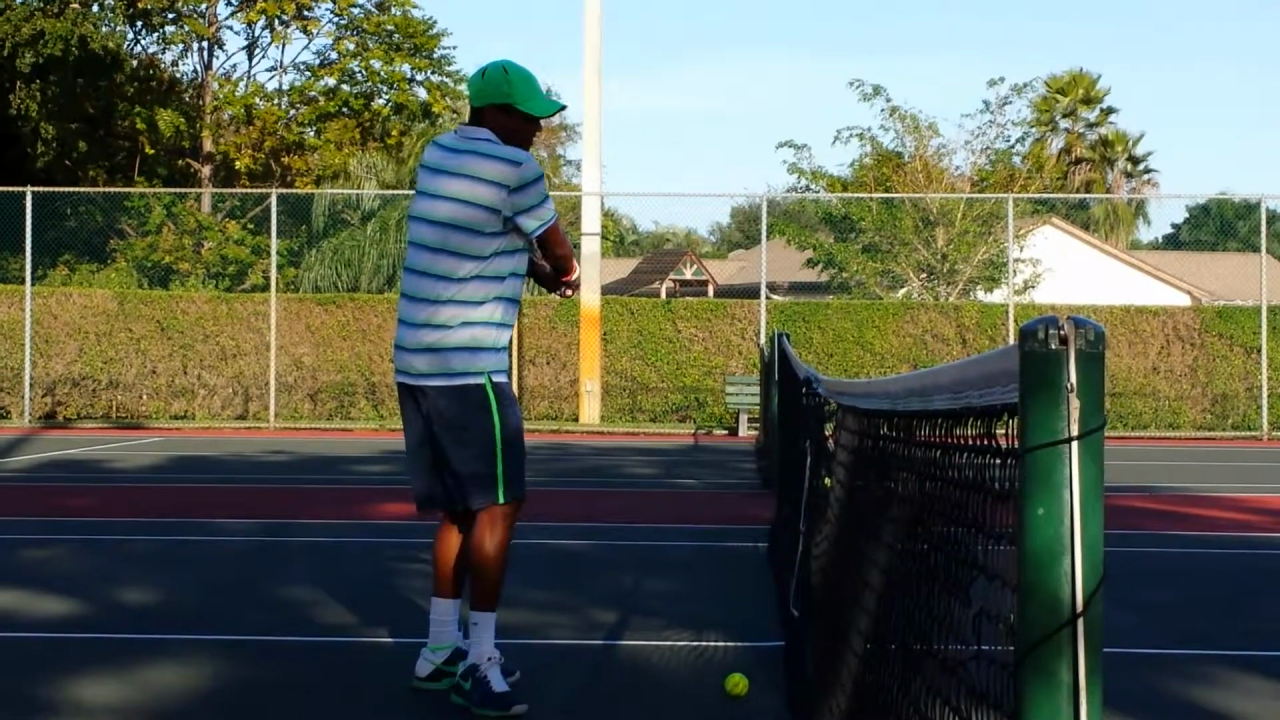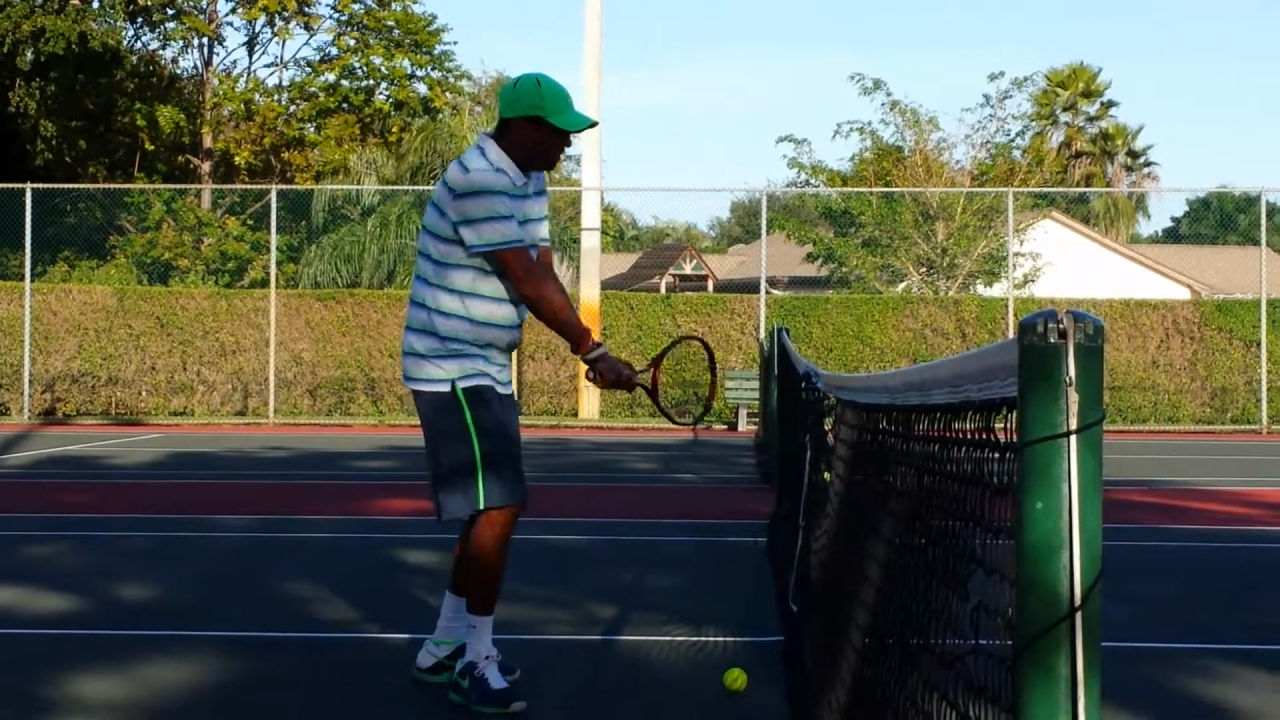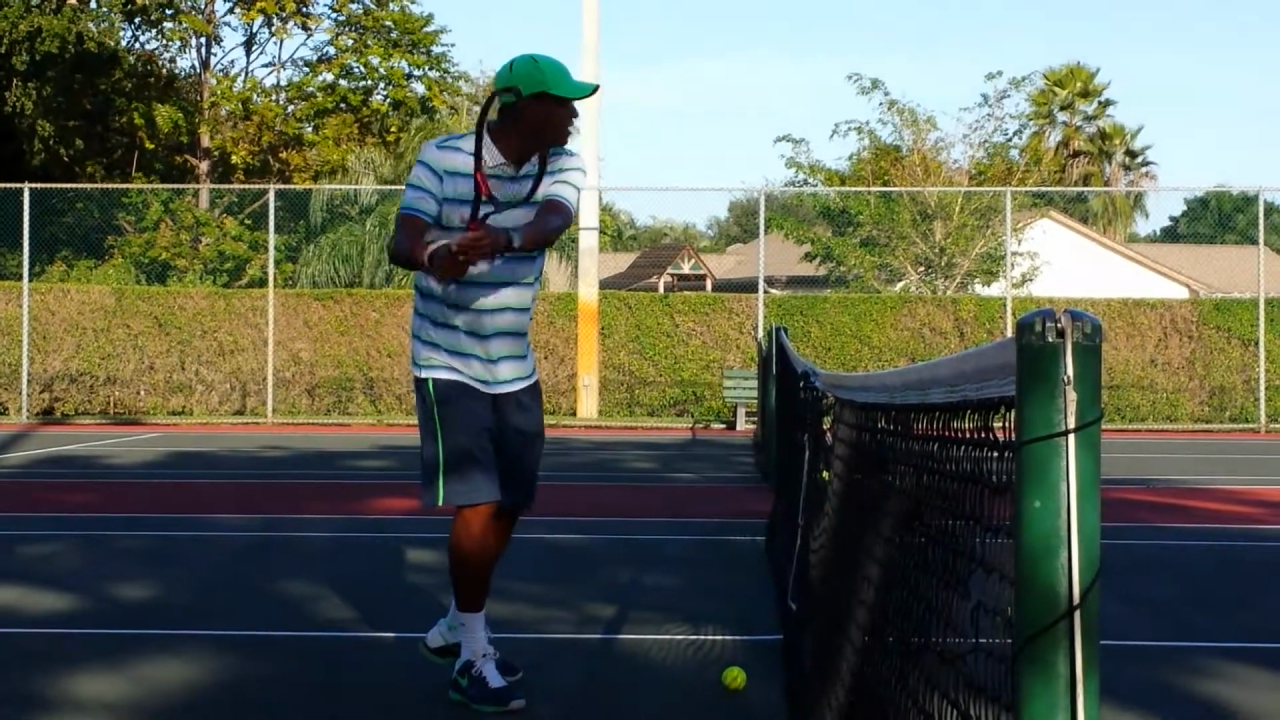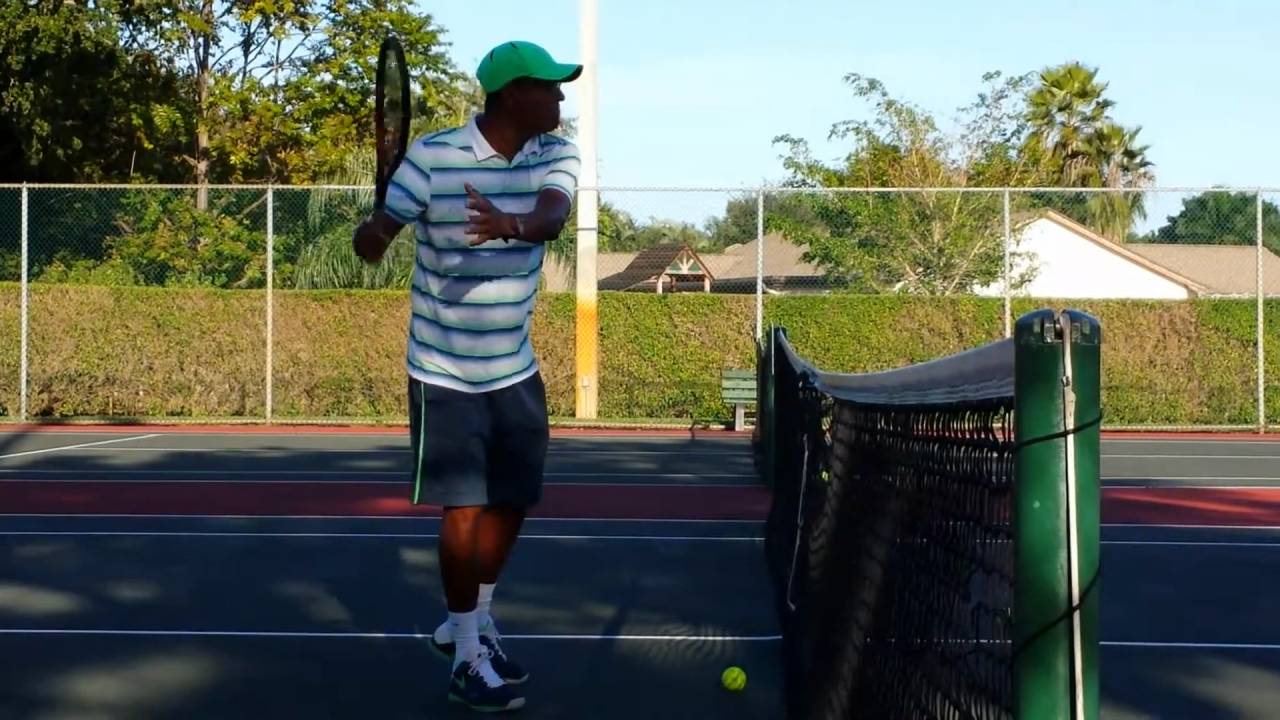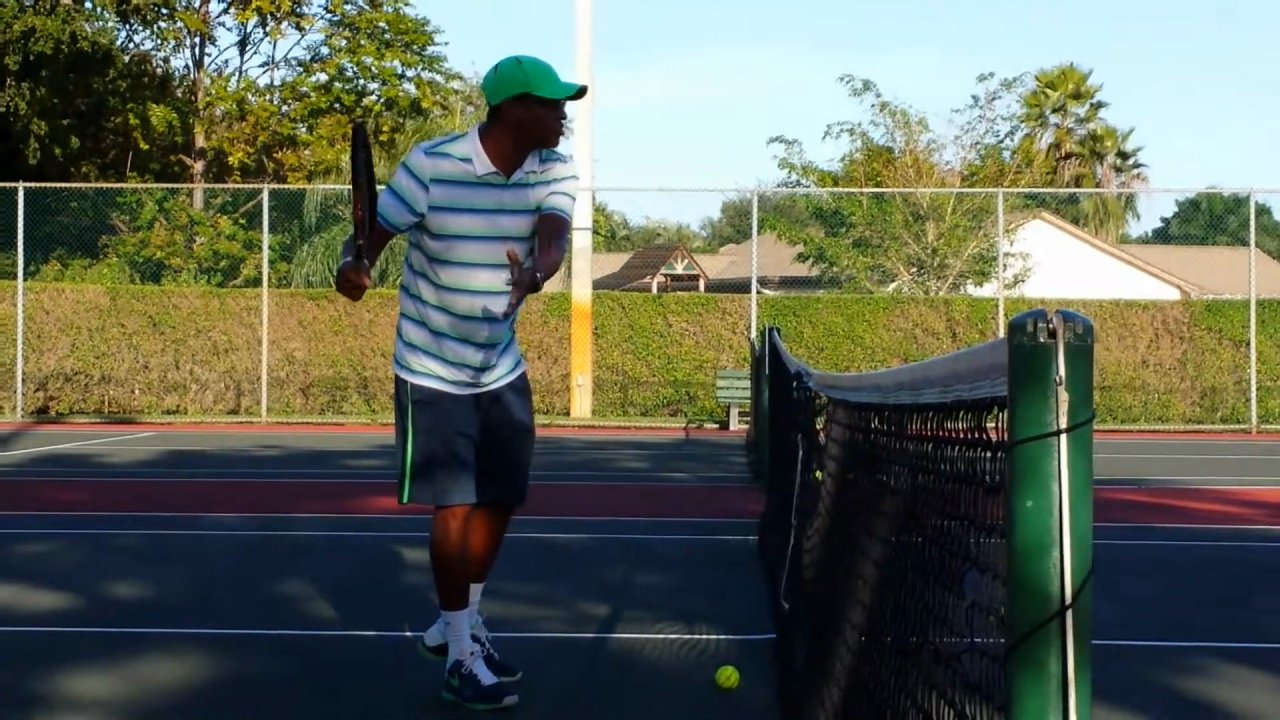
dt=0.4s
person 1, frame 1
left shoulder: (438, 153)
right shoulder: (514, 166)
right elbow: (556, 248)
left wrist: (535, 269)
right wrist: (565, 274)
left hip: (420, 361)
right hip: (466, 365)
left knee: (460, 506)
right knee: (497, 504)
left ankle: (441, 649)
right ankle: (480, 660)
person 1, frame 2
left shoulder: (527, 182)
right shoulder: (477, 178)
left elbow: (544, 275)
right elbow: (522, 283)
left wrist: (585, 348)
right wrist: (596, 353)
left hip: (479, 369)
right hip: (453, 370)
left knee: (491, 509)
right knee: (498, 509)
left ankle: (446, 644)
right ankle: (475, 660)
person 1, frame 3
left shoulder: (564, 166)
right shoulder: (441, 158)
left elbow: (548, 225)
right elbow: (401, 242)
left wrist: (499, 241)
right wrist: (434, 253)
left hip: (513, 367)
right hip: (448, 365)
left knee: (508, 505)
right knee: (477, 506)
left ankle: (456, 628)
right ankle: (471, 658)
person 1, frame 4
left shoulder: (558, 155)
right shoulder: (432, 155)
left elbow: (552, 218)
right elbow: (378, 228)
left wrist: (513, 225)
right wrist: (370, 237)
left hip: (515, 368)
right hip: (445, 370)
left knee: (512, 503)
right knee: (465, 509)
left ankle: (472, 625)
right ankle: (468, 659)
person 1, frame 5
left shoulder: (556, 172)
right shoulder: (430, 163)
left elbow: (553, 243)
right elbow: (375, 233)
left wrist: (535, 273)
right wrist: (354, 265)
left hip: (501, 368)
right hip: (432, 369)
left knee: (498, 501)
right knee: (455, 507)
left ankle: (461, 625)
right ankle: (460, 657)
